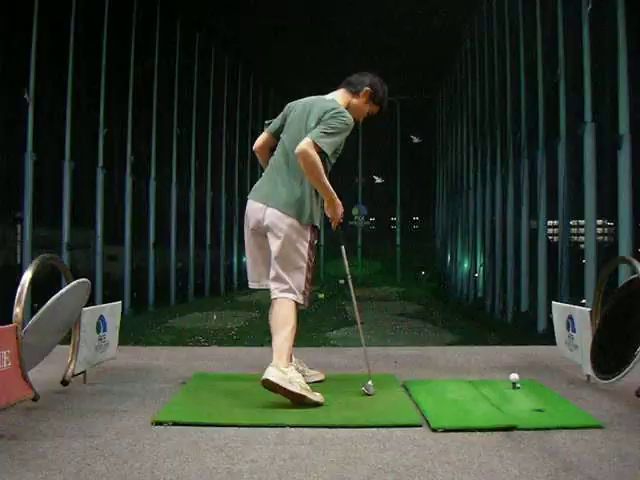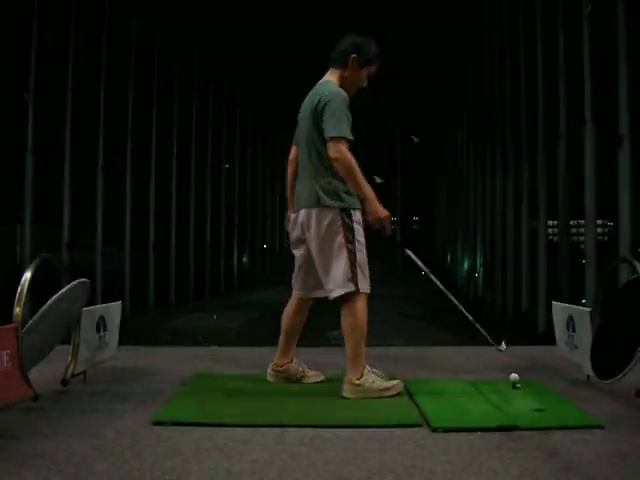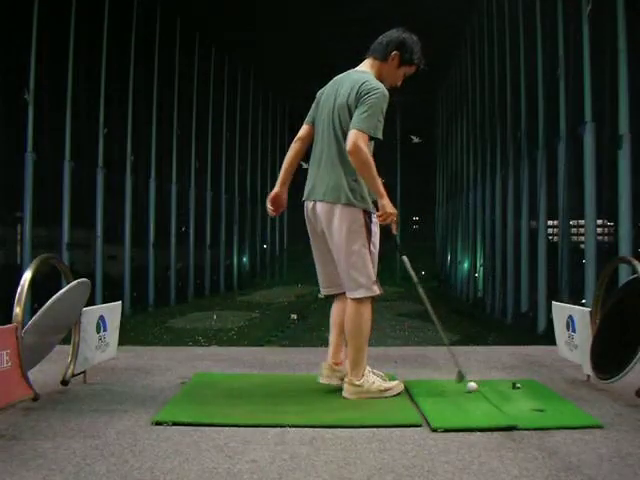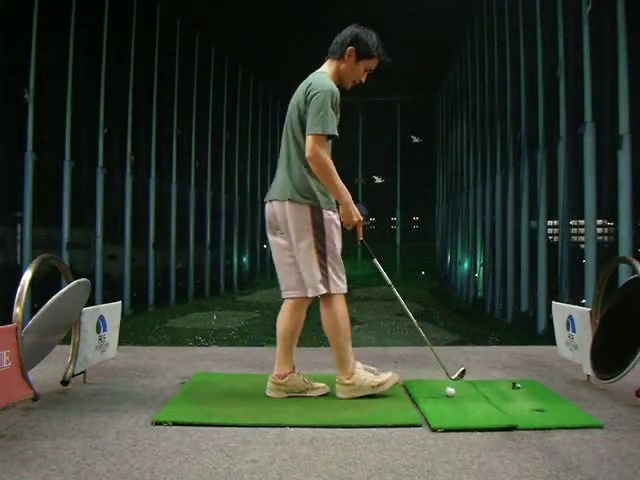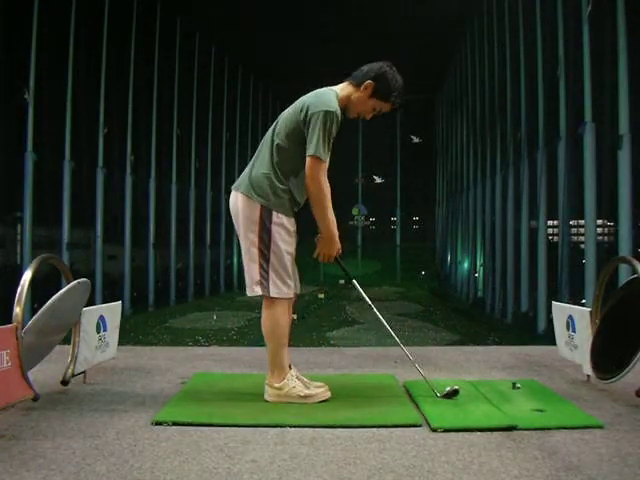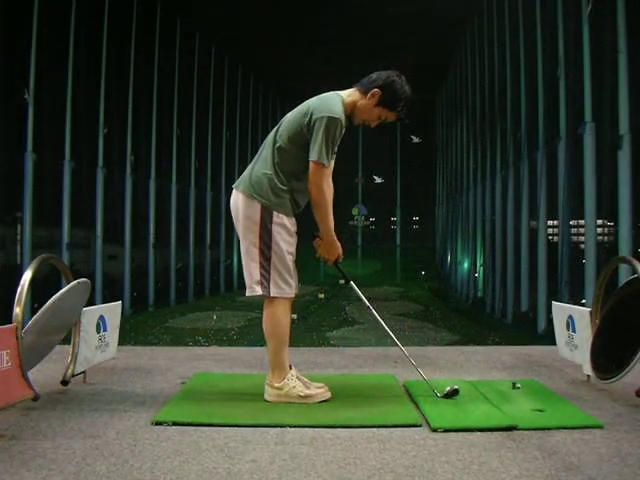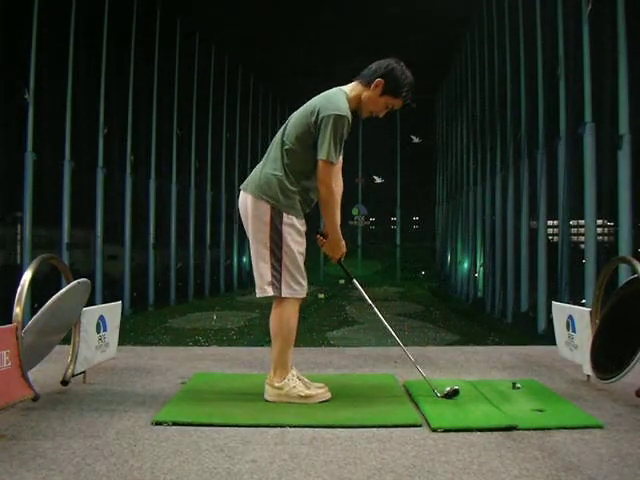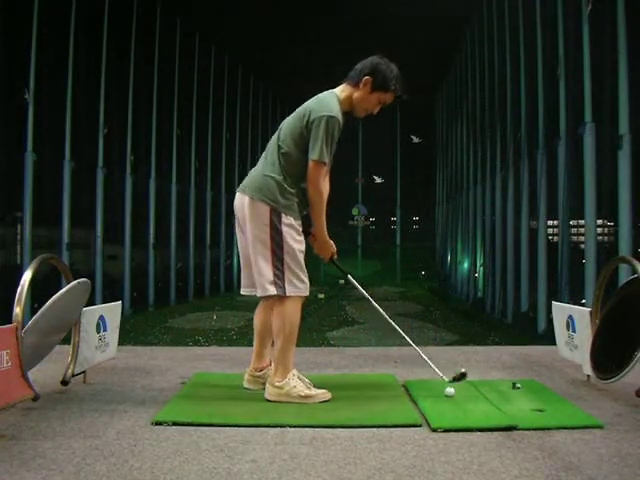
dt=0.7s
person 1, frame 1
left shoulder: (297, 104)
right shoulder: (341, 116)
left elbow: (260, 146)
right elbow: (304, 151)
right wrist: (331, 198)
left hip: (258, 203)
right hip: (292, 213)
left knee: (281, 289)
right knee: (288, 293)
left ankle: (286, 361)
right ankle: (281, 368)
person 1, frame 2
left shoulder: (311, 97)
right shoulder: (334, 96)
left elbow: (294, 159)
right elbow: (338, 153)
left wrist: (292, 207)
right wrist: (371, 201)
left hip: (306, 207)
right hip: (331, 206)
left knee: (304, 291)
right knee: (353, 290)
left ankle: (283, 363)
right ankle: (356, 376)
person 1, frame 3
left shoulder: (332, 85)
right shoulder: (374, 90)
left elbow: (301, 139)
right elbow: (355, 146)
left wrist: (281, 185)
right wrist: (383, 198)
left hip: (316, 200)
right hip: (349, 203)
left knee: (343, 288)
right knee: (361, 289)
left ankle: (336, 361)
right ankle: (358, 377)
person 1, frame 4
left shoulder: (308, 86)
right shoulder: (325, 89)
right elbow: (315, 153)
left wrist: (334, 199)
right wrist: (347, 202)
left hip: (282, 201)
right hip: (305, 204)
left knee: (298, 293)
right knee: (330, 289)
left ankle: (283, 374)
right ankle: (349, 376)
person 1, frame 5
left shoulder: (324, 104)
right shoulder: (327, 108)
left elbow: (320, 177)
right elbow: (312, 178)
left wrist: (331, 231)
right wrist: (328, 234)
left hip: (264, 200)
right hip: (263, 201)
left knee: (283, 291)
right knee: (277, 292)
left ankle: (283, 373)
right ankle: (279, 381)
person 1, frame 6
left shoulder: (332, 109)
right shoulder: (331, 113)
left elbow: (325, 180)
right elbow: (315, 183)
left wrist: (329, 234)
right wrist: (328, 238)
left hip: (265, 200)
right hip: (264, 201)
left knee: (283, 291)
right knee: (278, 292)
left ankle: (283, 373)
right ankle: (279, 381)
person 1, frame 7
left shoulder: (335, 104)
right shoulder: (337, 110)
left elbow: (335, 176)
right elbow: (325, 180)
left wrist: (334, 230)
right wrist: (334, 236)
left hip: (265, 198)
right hip: (273, 201)
left knee: (287, 291)
right knee: (288, 291)
left ankle: (282, 373)
right ankle: (280, 382)
person 1, frame 8
left shoulder: (325, 107)
right shoulder: (329, 113)
left elbow: (320, 177)
right elbow: (315, 181)
left wrist: (318, 230)
right wrist: (322, 236)
left hip: (256, 199)
right hip: (270, 204)
left knee: (273, 290)
right knee: (290, 290)
left ankle: (260, 367)
right ankle: (282, 380)
